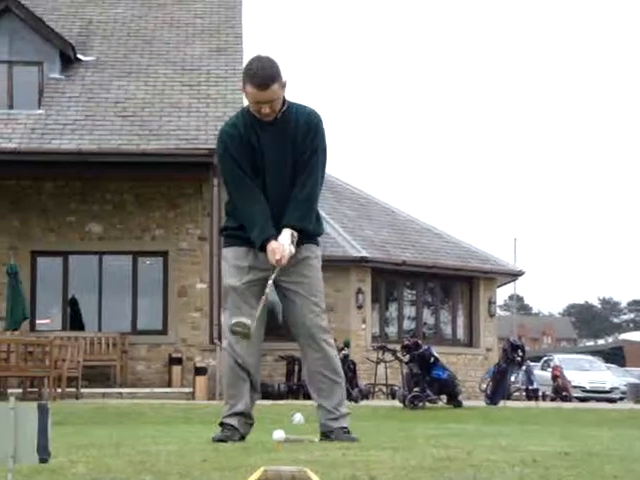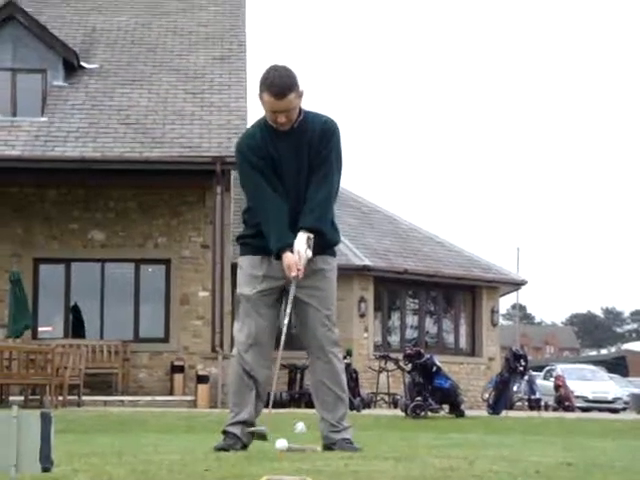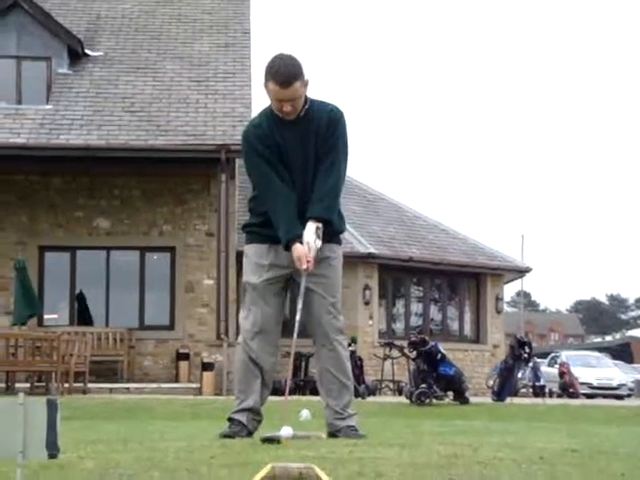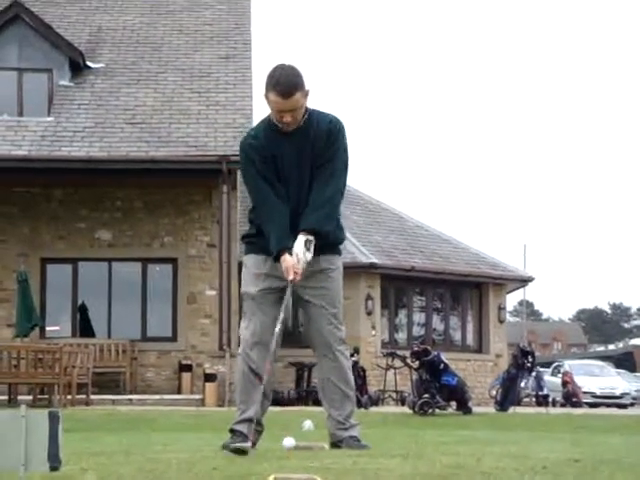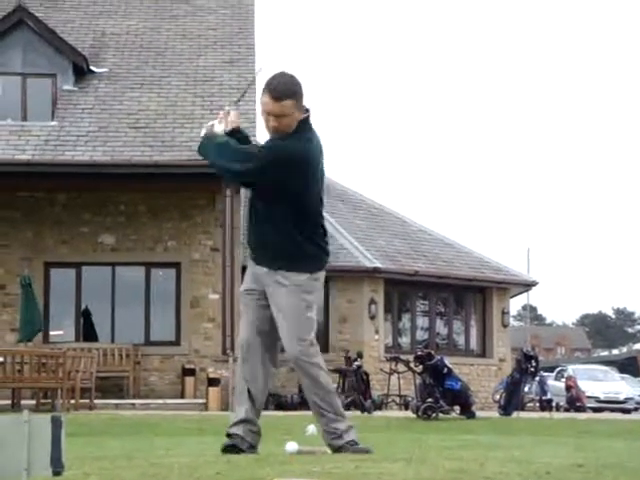
dt=0.5s
person 1, frame 1
left shoulder: (308, 122)
right shoulder: (232, 133)
left elbow: (309, 183)
right elbow: (243, 193)
left wrist: (289, 234)
right wrist: (267, 241)
left hip: (299, 242)
right hip: (245, 244)
left knee: (315, 332)
right knee: (239, 336)
left ankle: (334, 420)
right ankle: (236, 419)
person 1, frame 2
left shoulder: (325, 130)
right shoulder: (250, 143)
left elbow: (324, 190)
right elbow: (265, 201)
left wrist: (304, 237)
right wrist: (284, 250)
left hip: (315, 251)
right hip: (262, 253)
left knee: (324, 343)
right knee: (250, 343)
left ankle: (336, 432)
right ankle: (239, 428)
person 1, frame 3
left shoulder: (331, 119)
right shoulder: (256, 132)
left elbow: (331, 179)
right elbow: (273, 191)
left wrist: (314, 228)
right wrist: (293, 240)
left hip: (321, 240)
right hip: (267, 241)
left knee: (329, 331)
right knee: (256, 331)
left ankle: (341, 419)
right ankle: (245, 415)
person 1, frame 4
left shoulder: (330, 130)
right shoulder: (254, 143)
left elbow: (328, 191)
right elbow: (267, 203)
left wrist: (307, 239)
right wrist: (283, 251)
left hip: (320, 252)
right hip: (267, 253)
left knee: (331, 342)
right knee: (255, 342)
left ankle: (344, 429)
right ankle: (246, 427)
person 1, frame 5
left shoulder: (292, 152)
right shoulder: (291, 138)
left elbow: (229, 162)
right elbow: (248, 160)
left wrist: (213, 135)
right wrist: (233, 132)
left hip: (295, 270)
right hip: (263, 264)
left knee: (301, 351)
right knee: (251, 346)
left ankle: (340, 434)
right ankle: (243, 432)
